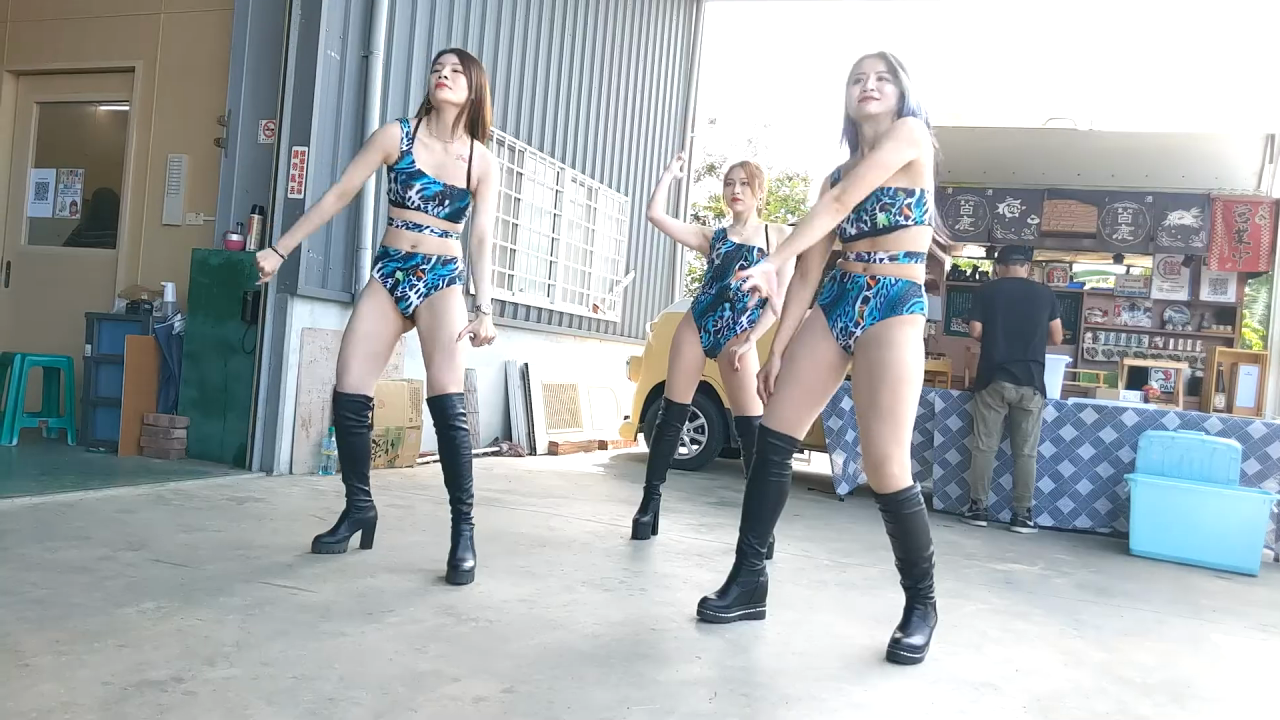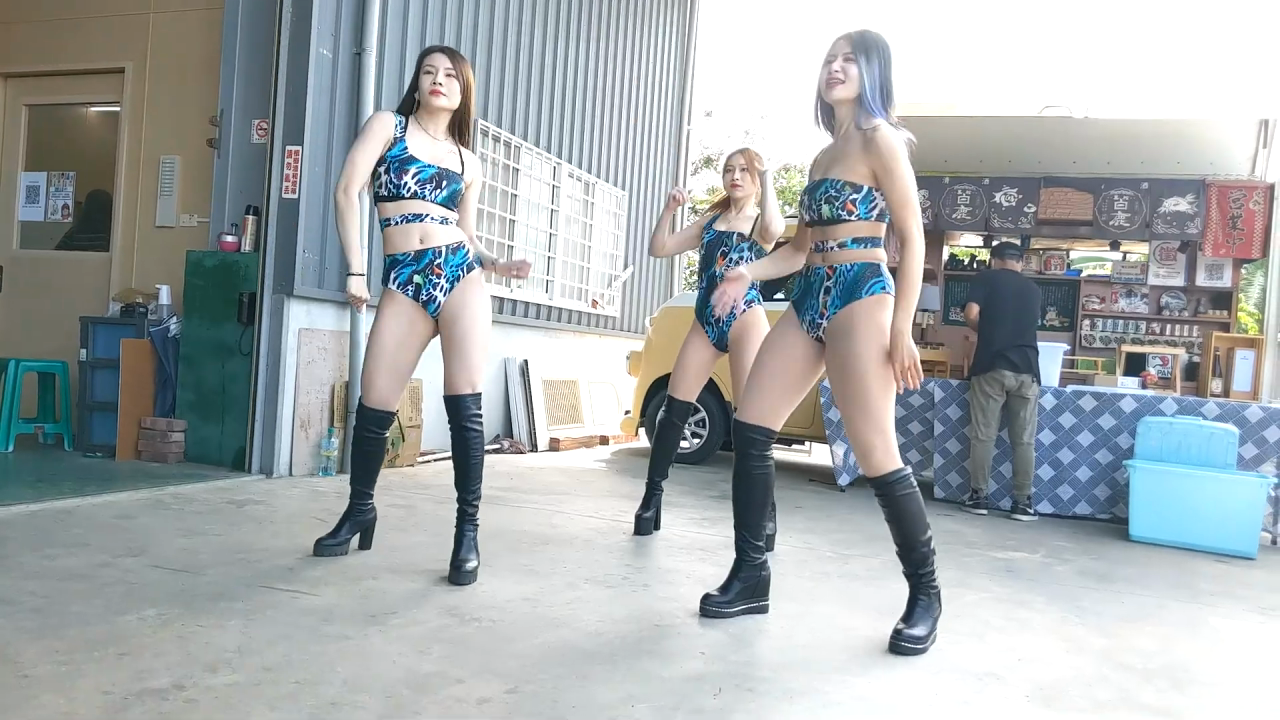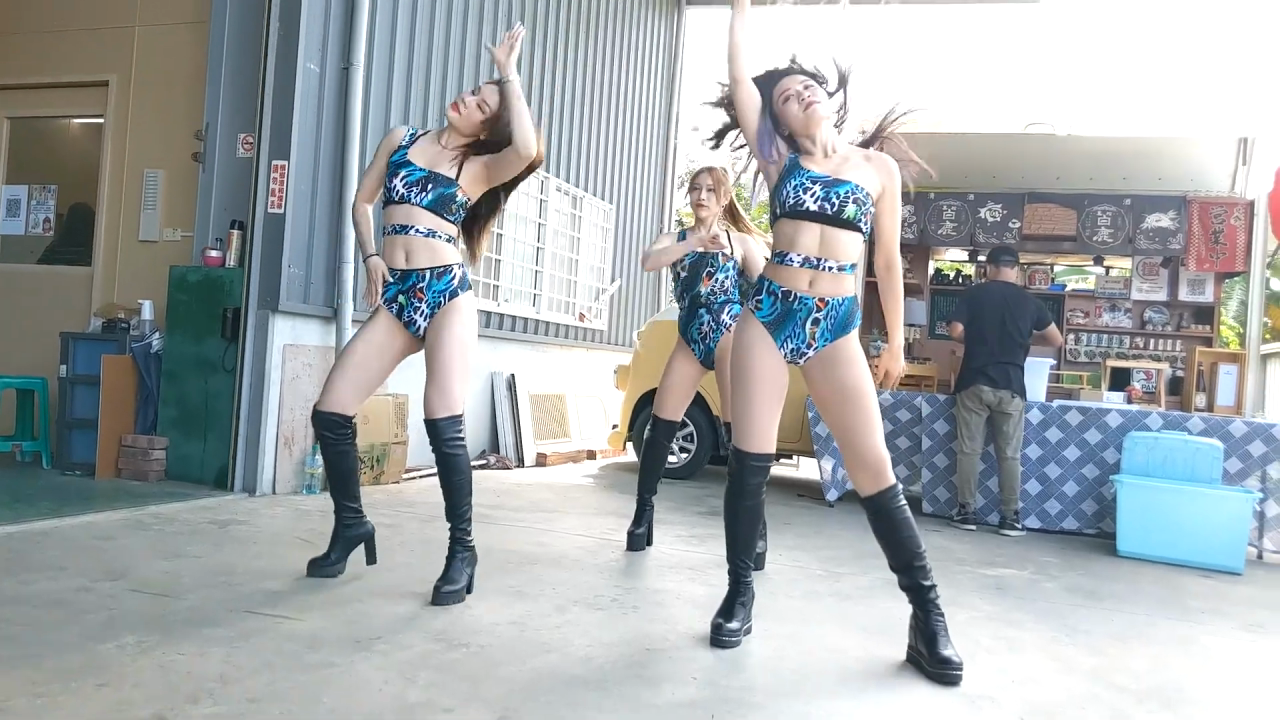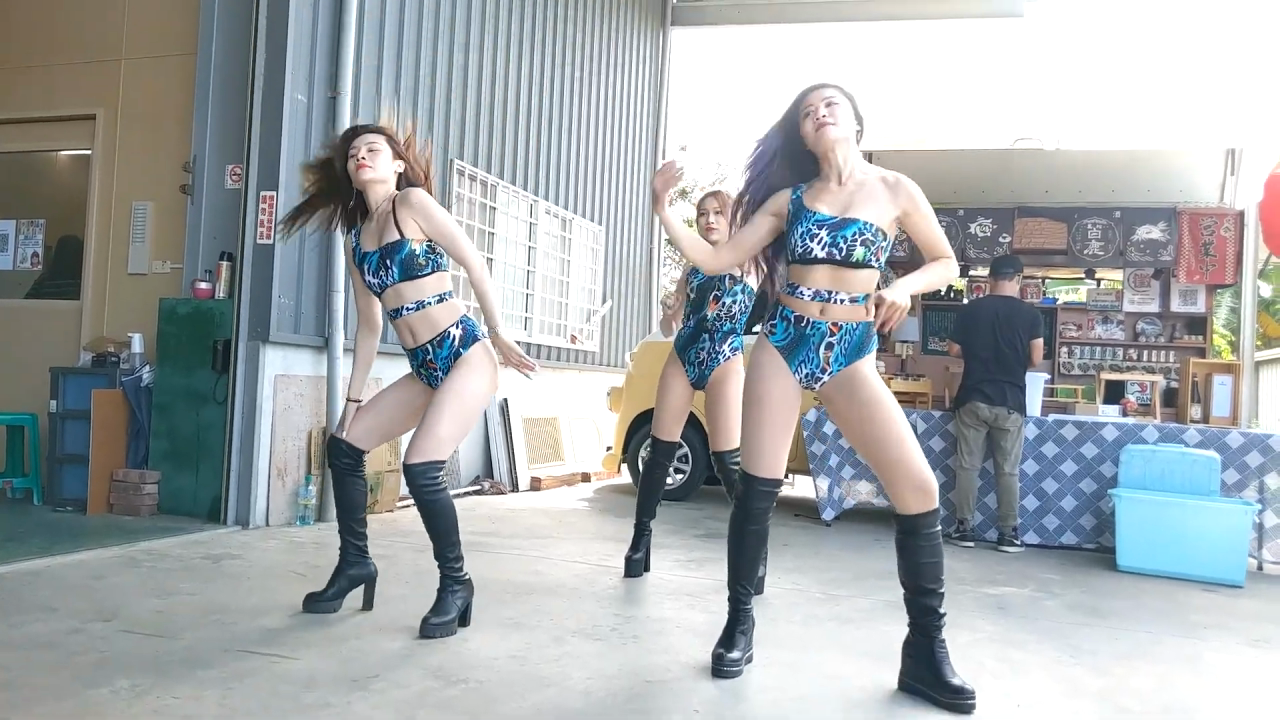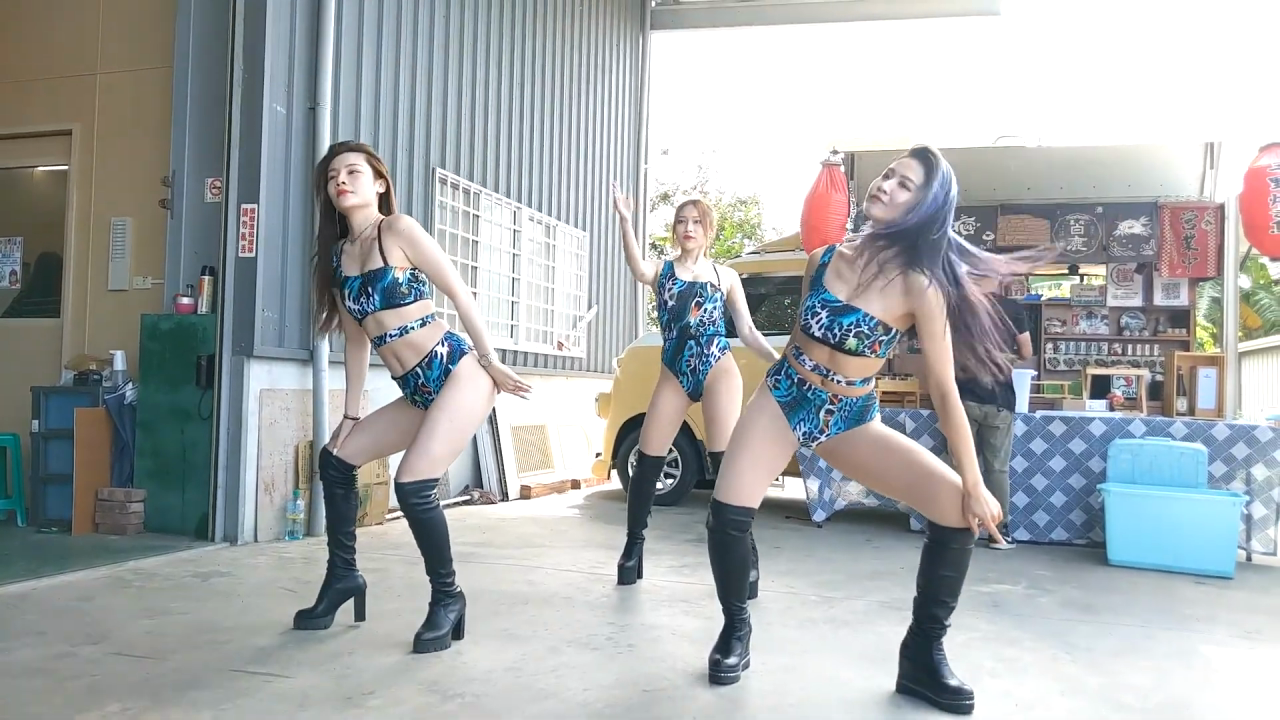
dt=0.5s
person 1, frame 1
left shoulder: (913, 136)
right shoulder: (837, 178)
left elbow: (839, 203)
right elbow: (810, 268)
left wrist: (772, 261)
right wrist: (777, 346)
left hip: (895, 312)
right hip: (834, 304)
left knee: (886, 468)
right knee: (772, 440)
left ankle: (921, 605)
right ankle: (748, 579)
person 1, frame 2
left shoulder: (880, 136)
right shoulder: (822, 159)
left elbow: (912, 239)
left wrist: (904, 327)
right wrist: (751, 271)
left hip: (862, 298)
right hip: (808, 301)
left knee: (875, 452)
right knee: (750, 429)
left ankle: (925, 593)
right ankle: (749, 574)
person 1, frame 3
left shoulder: (879, 166)
right shoulder: (780, 161)
left elbow: (888, 261)
right elbow: (740, 78)
left wrist: (894, 344)
left hip: (837, 326)
right hip: (770, 315)
left knee: (874, 472)
right knee: (750, 460)
left ankle: (927, 618)
right ankle: (739, 593)
person 1, frame 4
left shoulder: (899, 191)
right shoulder: (791, 196)
left elbow: (945, 262)
right elbow: (715, 260)
left wrist: (903, 286)
right wrist: (664, 207)
left hip: (852, 358)
right hip: (787, 346)
left knee: (918, 491)
right knee: (759, 486)
left ankle: (926, 652)
right ankle: (740, 623)
person 1, frame 5
left shoulder: (920, 287)
right shoulder: (824, 259)
left elbow: (943, 389)
left wrist: (976, 484)
left hip: (852, 419)
right hip: (783, 397)
left knee: (958, 508)
right knee: (728, 511)
left ankle: (922, 655)
right ankle: (735, 628)
person 2, frame 1
left shoulder: (480, 160)
right shoulder: (396, 135)
left elbow: (481, 239)
right elbow: (339, 195)
left wrist: (483, 310)
right wrist: (282, 247)
left hip: (440, 281)
right hip: (389, 275)
left knee: (447, 403)
right knee: (348, 399)
left ankle: (463, 529)
right ankle: (359, 507)
person 2, frame 2
left shoulder: (466, 162)
right shoulder: (386, 125)
right elbow: (346, 191)
left wrist: (501, 264)
right wrist: (355, 268)
left hip: (459, 275)
right hip: (403, 280)
left knee: (464, 404)
right knee: (375, 407)
left ankle: (467, 530)
right ankle: (359, 510)
person 2, frame 3
left shoulder: (480, 165)
right shoulder: (400, 140)
left elbow: (528, 148)
right elbow: (362, 201)
left wrist: (509, 72)
right wrist: (372, 257)
left hip: (448, 296)
right hip: (395, 296)
left knee: (444, 425)
right knee: (329, 412)
left ankle: (461, 550)
right ankle: (351, 527)
person 2, frame 4
left shoulder: (414, 202)
right shoulder: (354, 235)
left elbow: (474, 264)
right elbow: (368, 324)
left wrist: (500, 337)
right wrist: (354, 396)
left hip: (466, 354)
right hip: (424, 370)
left knee: (420, 467)
right knee: (342, 445)
left ankle: (455, 586)
right ankle: (355, 562)
person 2, frame 5
left shoulder: (399, 230)
right shoulder: (335, 256)
left elbow: (458, 291)
right elbow: (356, 339)
left wrist: (491, 361)
right wrist: (351, 414)
left hip: (458, 373)
right hip: (417, 391)
left knee: (413, 486)
right knee: (335, 459)
left ankle: (447, 600)
right ankle: (342, 576)
person 3, frame 1
left shoulder: (779, 237)
right shoulder: (711, 236)
left elbow: (780, 299)
right elbow: (655, 215)
left wrist: (749, 340)
right wrist: (671, 171)
left hip: (739, 336)
right hip: (696, 327)
left knee: (751, 428)
right knee: (671, 416)
right ankle: (650, 501)
person 3, frame 2
left shoulder: (764, 223)
right shoulder: (709, 224)
left elbow: (774, 228)
right elbow: (658, 248)
left wrist: (766, 174)
right wrist: (669, 208)
left hip: (745, 324)
right hip: (705, 323)
right knee: (673, 413)
left ankle: (765, 512)
right ankle: (651, 499)
person 3, frame 3
left shoulder: (742, 241)
right shoulder: (674, 239)
right elbow: (647, 262)
right wrist: (698, 242)
left hip: (733, 339)
right hip: (690, 341)
left knee: (738, 433)
right knee: (660, 428)
left ankle: (754, 527)
right ankle: (643, 511)
person 3, frame 4
left shoulder: (749, 261)
right shoulder: (689, 270)
right elbow: (667, 326)
right wrist: (675, 305)
left hip: (725, 365)
right hip: (682, 362)
left knee: (729, 459)
right knee: (660, 451)
right ankle: (641, 538)
person 3, frame 5
left shoulder: (727, 276)
right shoulder: (661, 270)
left elbow: (748, 332)
right elbow: (640, 270)
left wrist: (776, 358)
right wrist: (626, 223)
left hip: (718, 370)
right hip: (673, 374)
left knee: (723, 460)
right knee: (647, 459)
left ankle: (745, 555)
right ankle: (633, 546)
person 4, frame 1
left shoulder: (986, 291)
right shoulder: (1045, 294)
left elbow: (975, 331)
right elbow: (1057, 338)
left hip: (993, 379)
right hip: (1030, 381)
left knee: (984, 447)
right knee: (1026, 452)
left ankle: (978, 508)
right ankle: (1022, 514)
person 4, frame 2
left shoulder: (985, 278)
right shoulder: (1033, 288)
left elbow: (971, 314)
left hip: (991, 366)
right hip: (1027, 368)
left knee: (983, 435)
right knee: (1024, 440)
left ankle: (978, 496)
right ankle: (1023, 502)
person 4, frame 3
left shoulder: (973, 294)
right shoulder: (1030, 301)
left elbow: (956, 332)
right elbow: (1056, 340)
left hip: (974, 382)
right hip: (1010, 386)
left knee: (969, 450)
right knee: (1010, 454)
left ankle: (966, 511)
right ankle: (1010, 517)
person 4, frame 4
left shoulder: (969, 310)
right shoulder: (1030, 314)
left elbow: (954, 351)
right elbow: (1035, 359)
left hip: (973, 399)
right hip: (1010, 401)
left knee: (967, 466)
right knee: (1008, 471)
left ankle: (964, 528)
right ankle: (1008, 534)
person 4, frame 5
right shoulder: (1011, 309)
right elbow: (1026, 353)
left hip: (962, 397)
right hip: (998, 400)
right knee: (998, 468)
right ankle: (999, 533)
